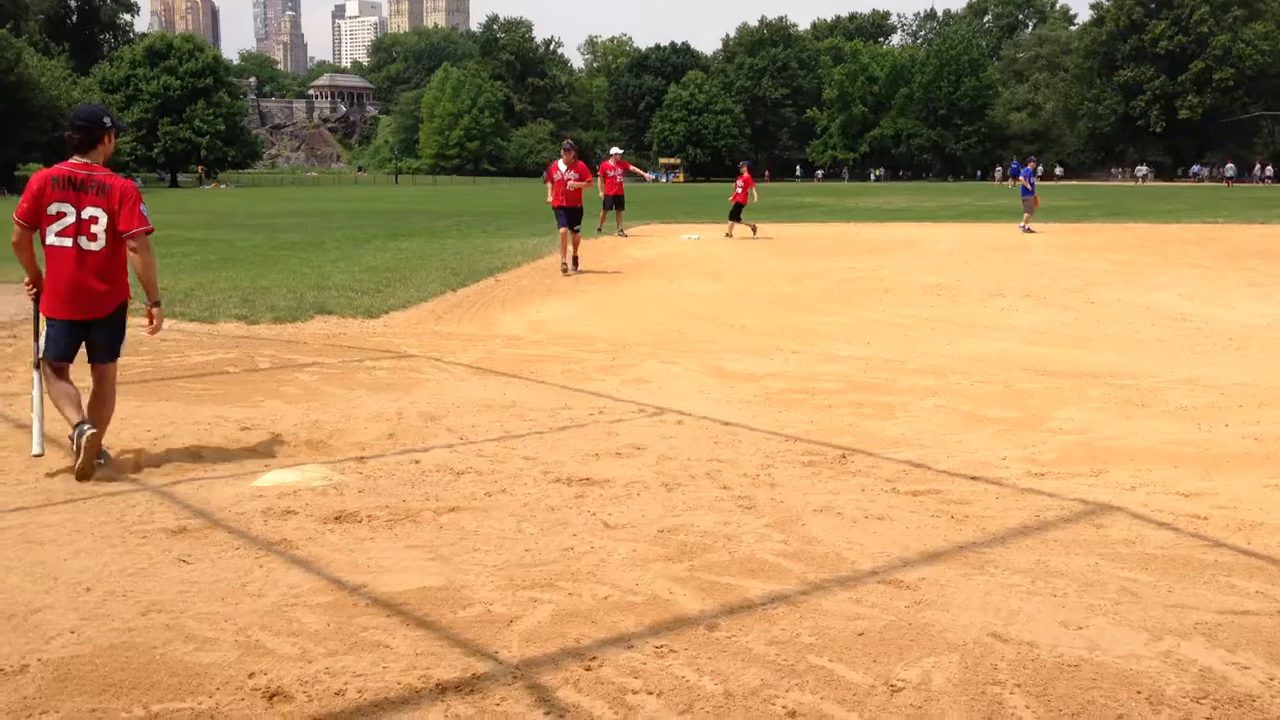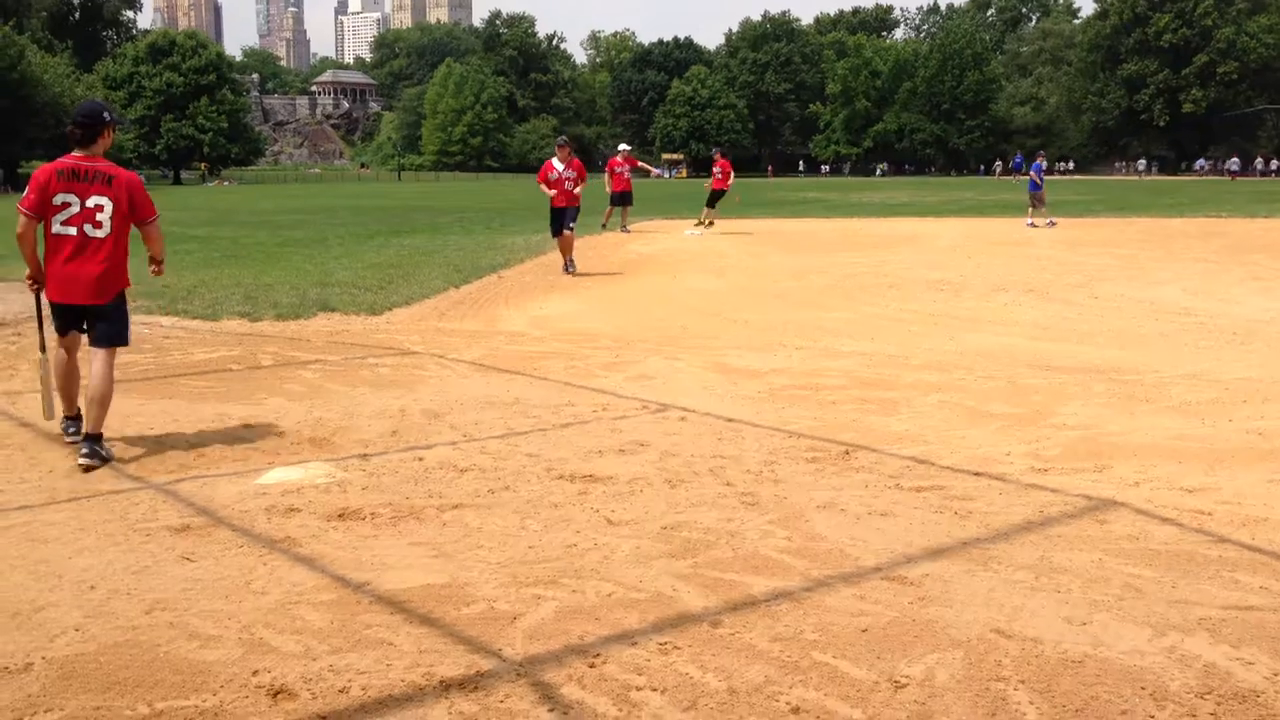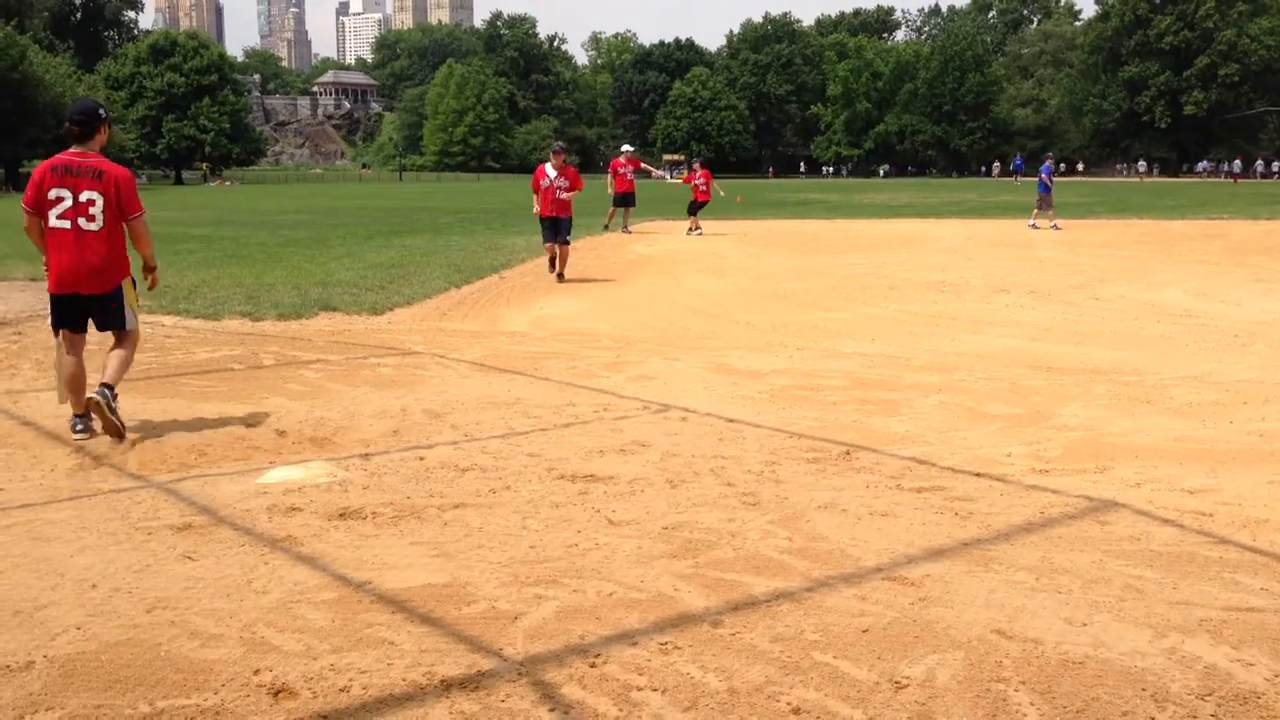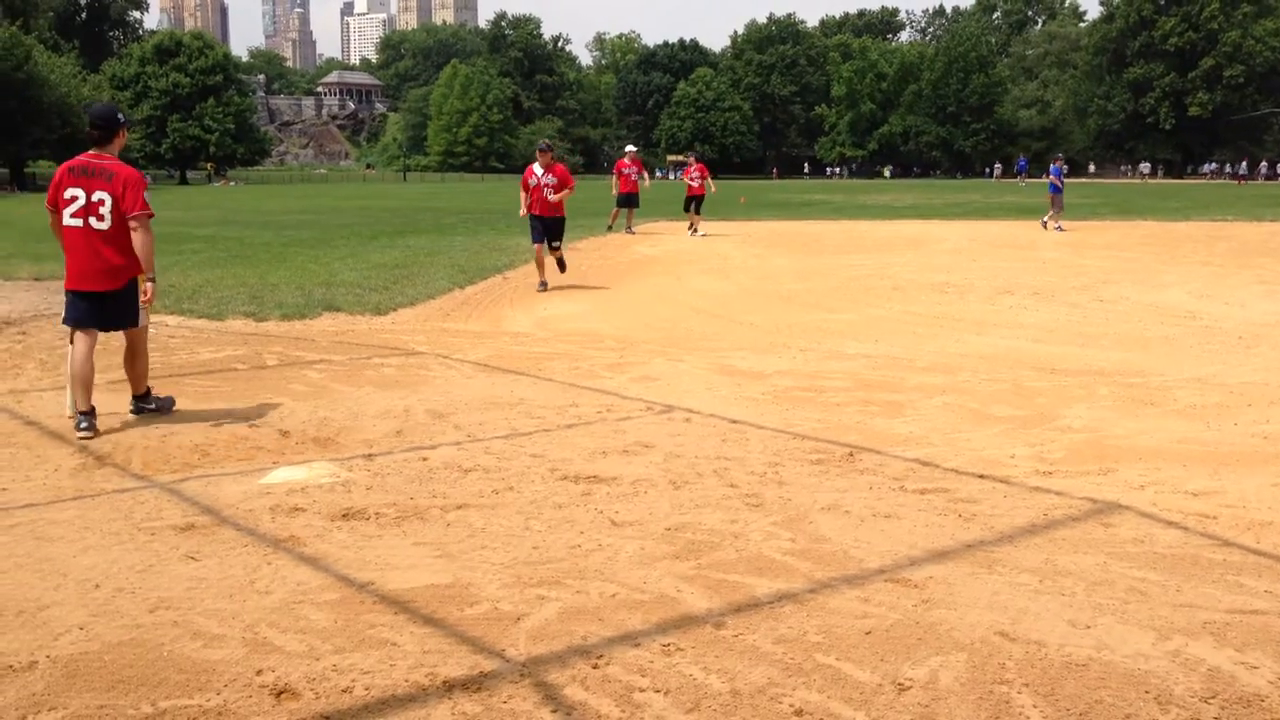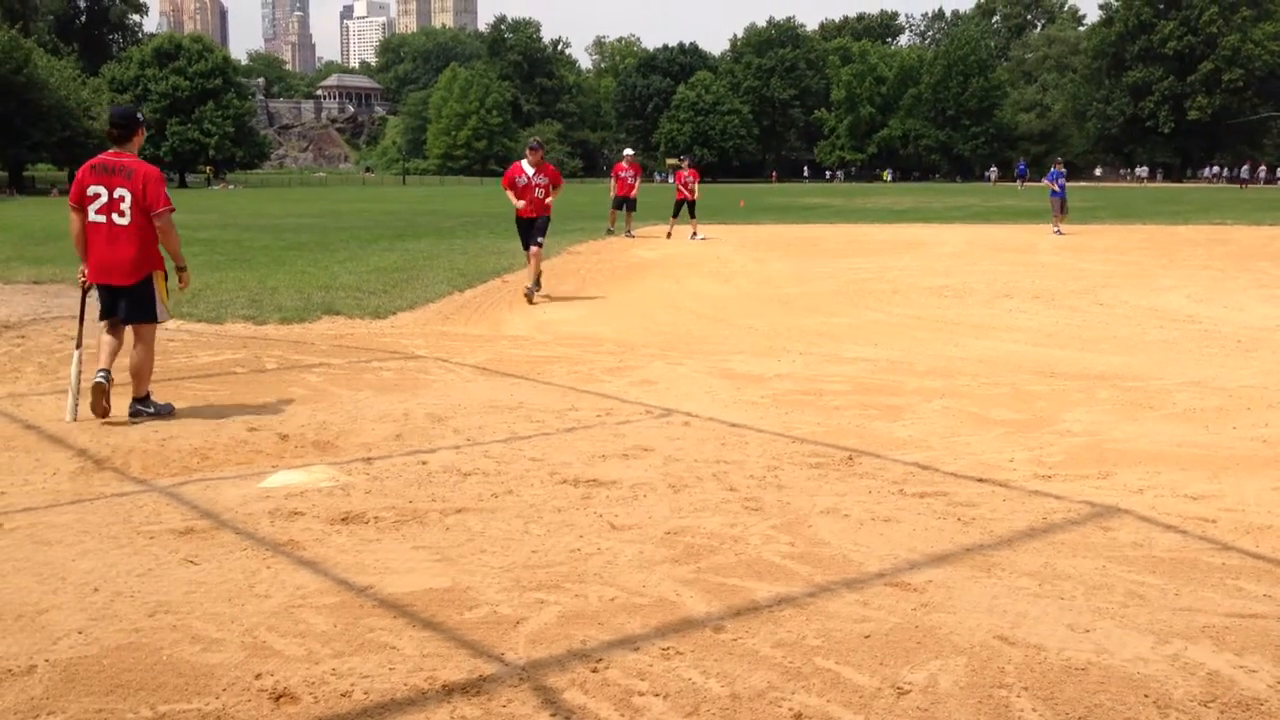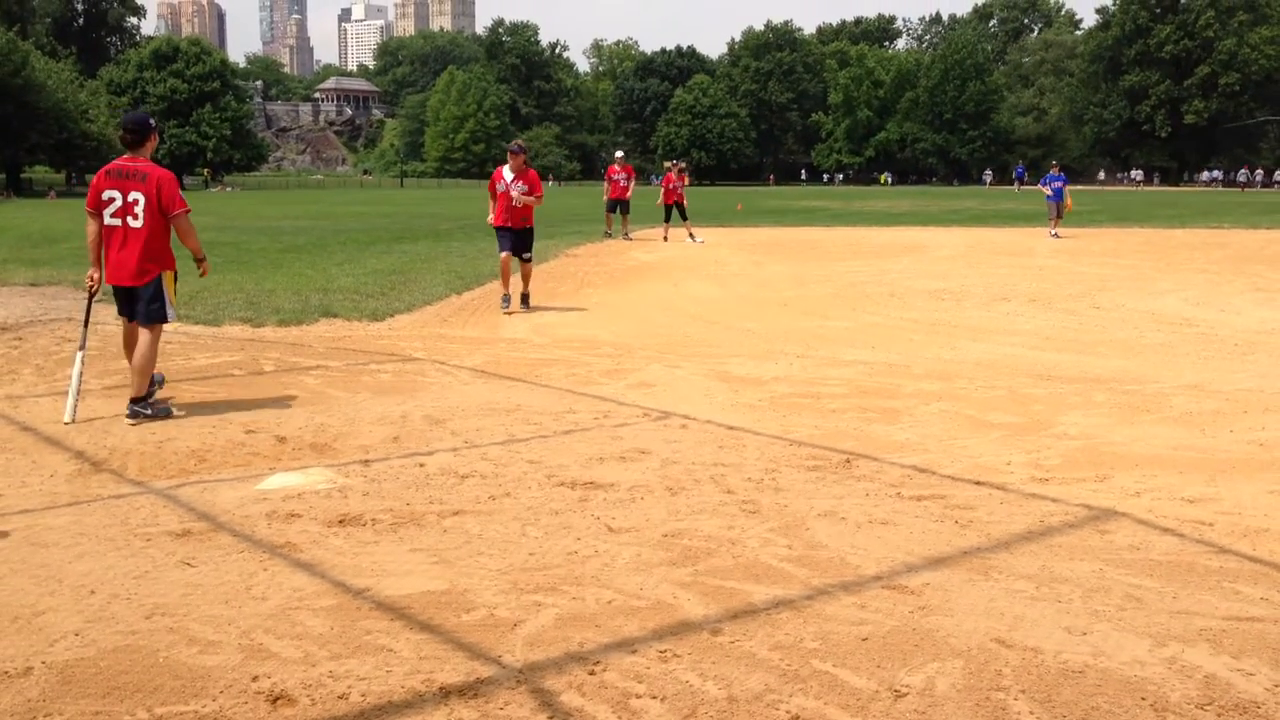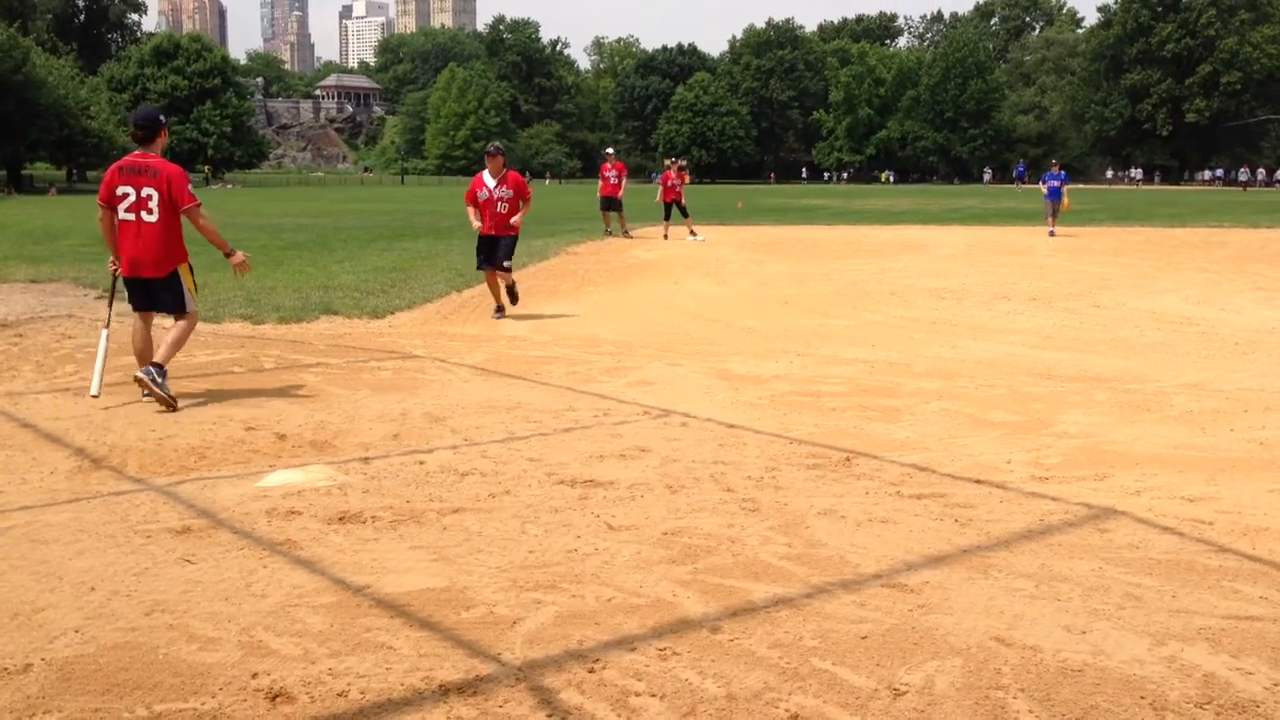
dt=0.3s
person 1, frame 1
left shoulder: (42, 181)
right shoulder: (121, 189)
left elbow: (20, 239)
right elbow: (138, 248)
left wrist: (34, 276)
right wrist: (153, 300)
left hip: (60, 297)
right hip: (108, 297)
left knee: (55, 372)
right knee: (104, 373)
left ankle: (82, 428)
right ankle: (94, 448)
person 1, frame 2
left shoulder: (46, 174)
right shoulder: (125, 180)
left elbow: (24, 230)
right elbow: (152, 234)
left wrist: (35, 269)
right wrist: (158, 257)
left hip: (61, 283)
right hip: (107, 285)
left knee: (66, 346)
right knee: (102, 359)
left ankle: (72, 421)
right ankle: (92, 439)
person 1, frame 3
left shoulder: (45, 171)
right shoulder: (117, 175)
left elbow: (30, 224)
right elbow: (137, 230)
right wrist: (150, 263)
left hip: (63, 276)
right hip: (109, 275)
left knee: (71, 345)
right knee: (127, 337)
left ankle: (80, 418)
right ankle: (106, 391)
person 1, frame 4
left shoulder: (65, 172)
right shoulder: (128, 176)
left elbow: (55, 221)
right elbow: (139, 228)
right wrist: (150, 277)
left hip: (79, 273)
right hip: (122, 273)
left knee: (82, 340)
right knee: (136, 335)
left ankle: (84, 415)
right ankle: (142, 398)
person 1, frame 5
left shoulder: (88, 170)
right shoulder: (148, 174)
left elbow: (76, 218)
right elbow: (163, 225)
left wrist: (85, 262)
right wrist: (181, 265)
left hip: (102, 267)
right hip: (140, 267)
left knee: (113, 325)
right knee: (144, 333)
left ankle: (102, 374)
right ankle: (140, 402)
person 1, frame 6
left shoulder: (103, 175)
right shoulder: (161, 177)
left elbow: (94, 223)
right elbow: (182, 224)
left wrist: (95, 266)
right wrist: (200, 256)
left hip: (118, 268)
right hip: (153, 268)
left knee: (132, 325)
right knee: (149, 332)
left ankle: (145, 383)
right ankle: (137, 404)
person 1, frame 7
left shoulder: (116, 170)
right shoulder: (171, 172)
left elbow: (104, 216)
right elbow: (197, 218)
left wrist: (114, 253)
right wrist: (229, 251)
left hip: (131, 261)
right hip: (167, 260)
left knee: (142, 317)
right knee: (185, 318)
left ankle: (152, 378)
right ankle: (155, 370)
